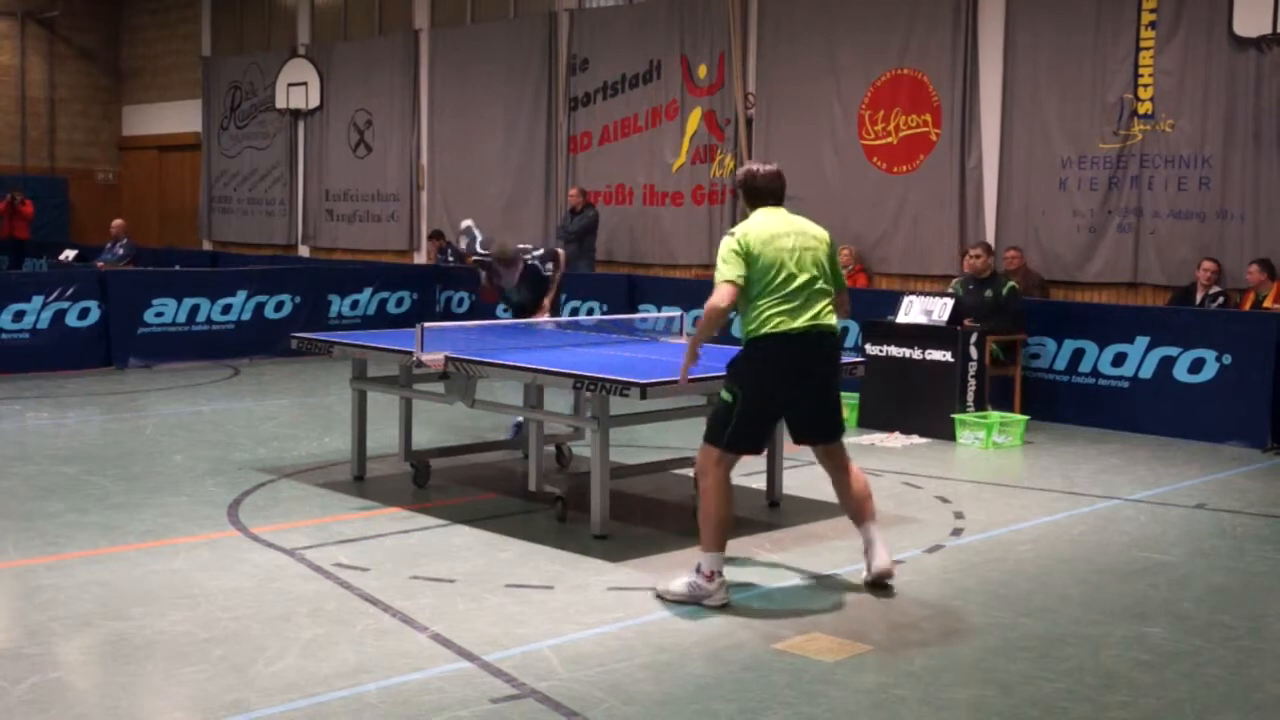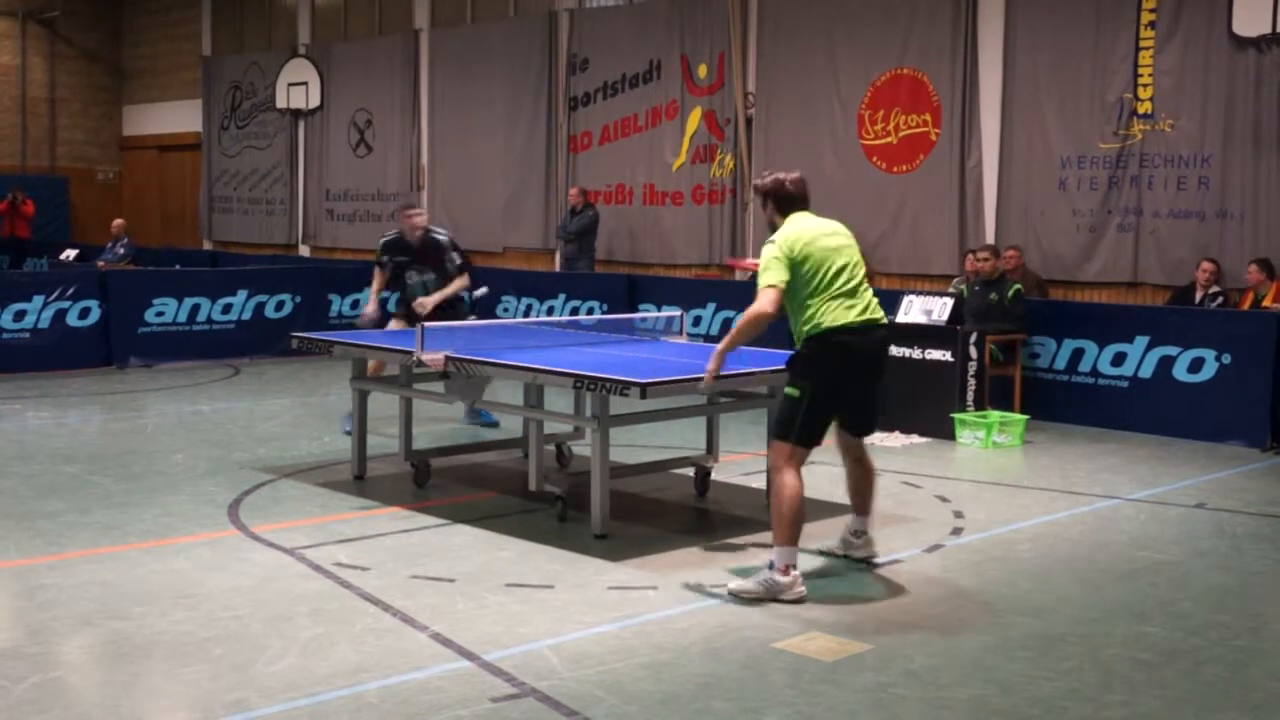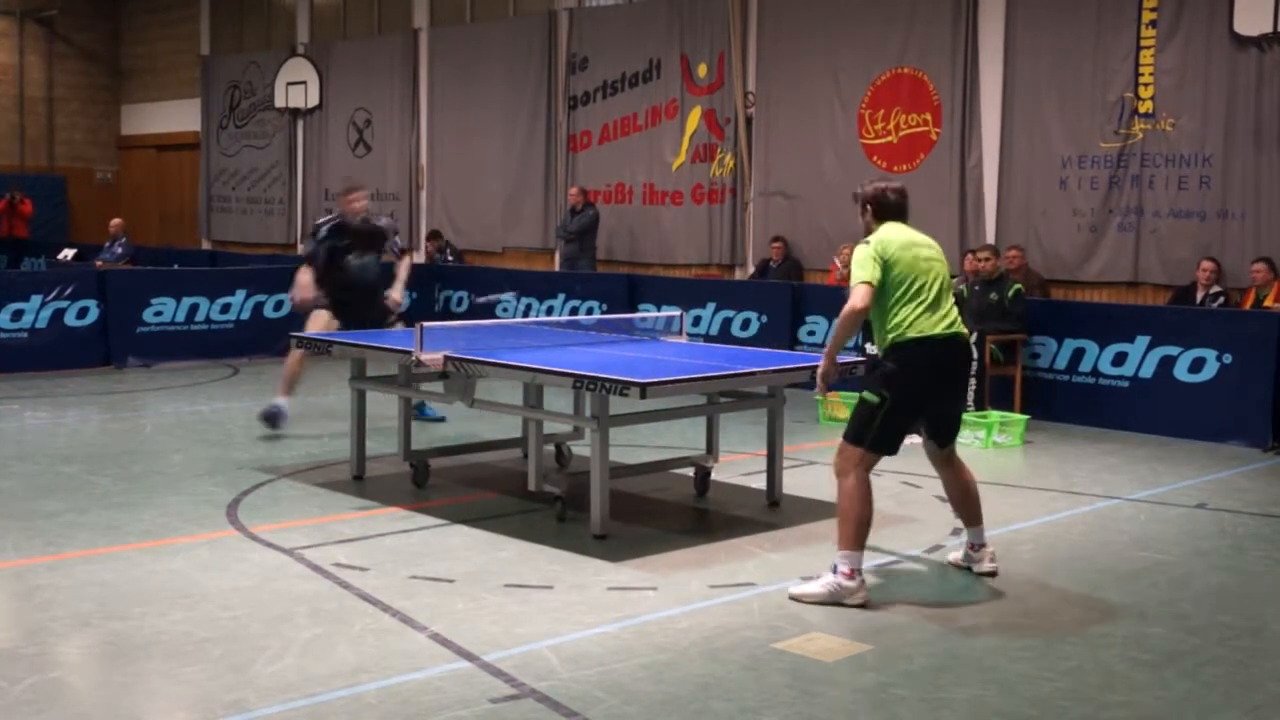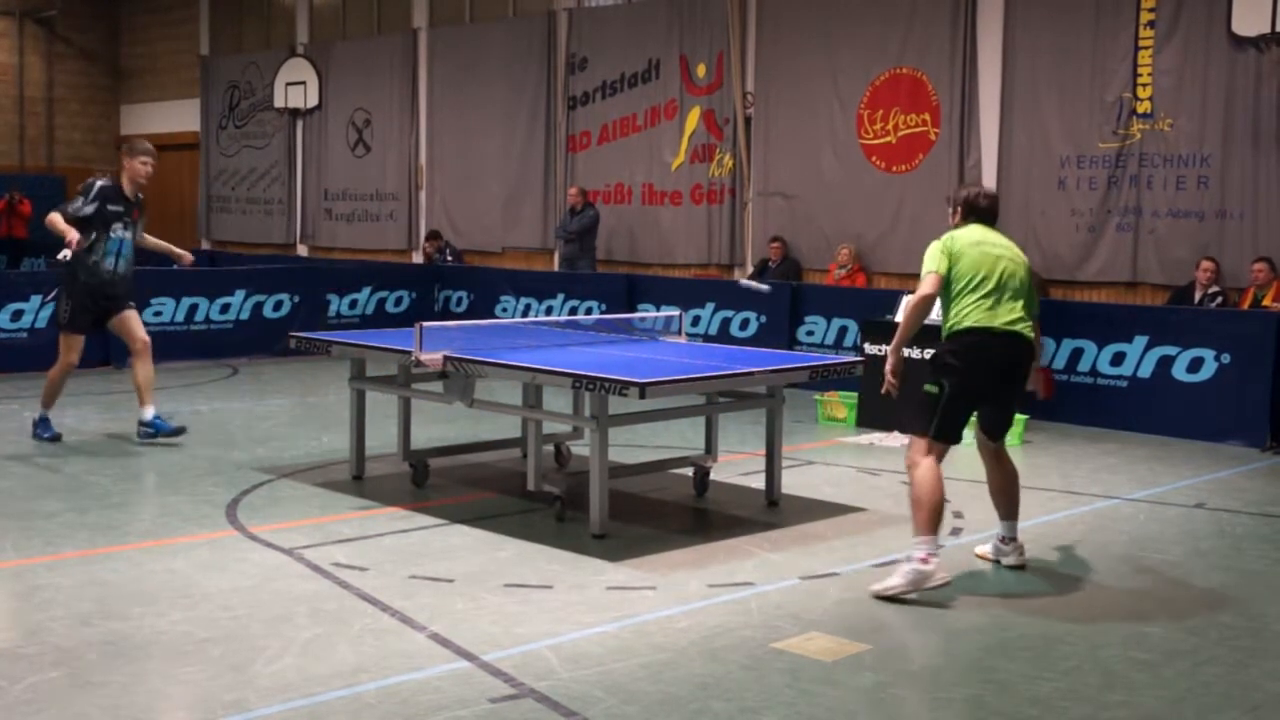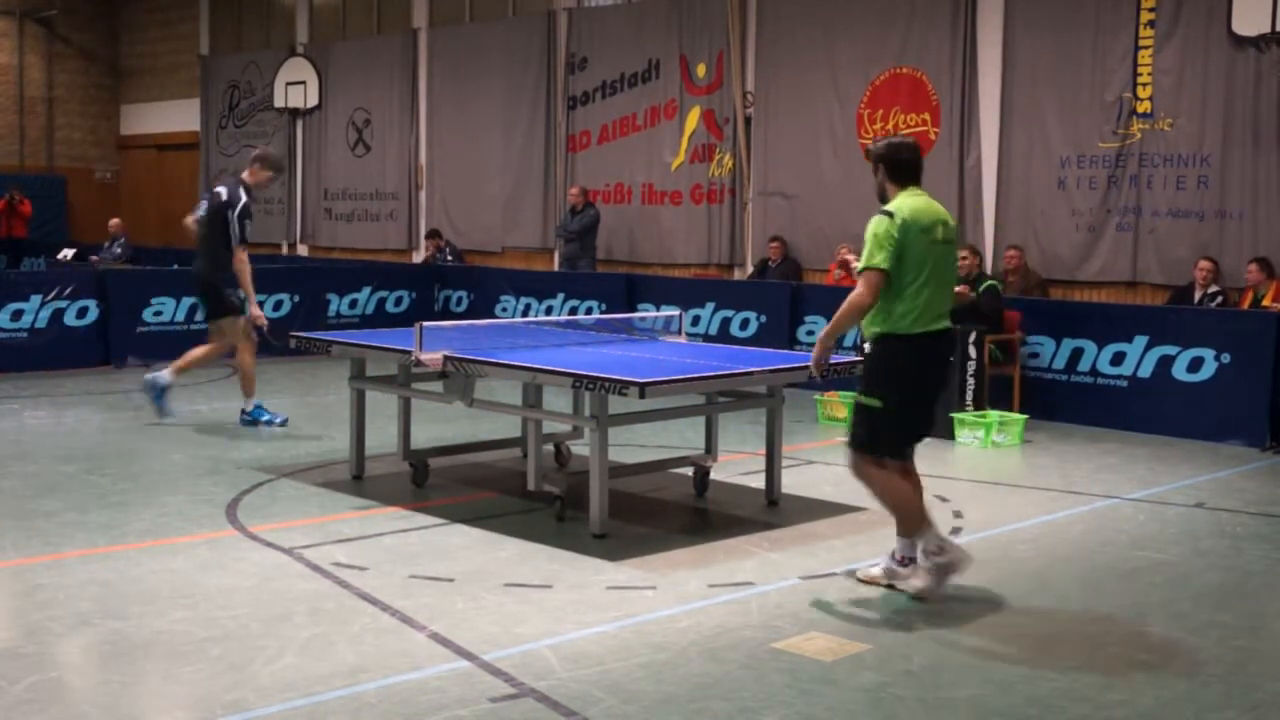
dt=1s
person 1, frame 1
left shoulder: (741, 236)
right shoulder: (819, 233)
left elbow: (720, 305)
right elbow: (843, 305)
left wrist: (692, 350)
left hip: (767, 354)
right hip: (821, 351)
left knee: (712, 462)
right knee: (835, 458)
left ankle: (710, 577)
right ankle: (876, 553)
person 1, frame 2
left shoulder: (781, 243)
right shoulder: (839, 229)
left elbow: (765, 309)
left wrist: (723, 350)
left hip: (829, 348)
right hip: (871, 339)
left knee: (783, 458)
right knee: (851, 443)
left ankle: (784, 573)
right ankle: (859, 537)
person 1, frame 3
left shoulder: (873, 245)
right shoulder: (929, 245)
left elbow: (859, 306)
left wrist: (829, 357)
left hip: (910, 357)
right hip: (954, 353)
left knee: (851, 462)
right knee: (943, 454)
left ankle: (848, 577)
right ankle: (978, 550)
person 1, frame 4
left shoulder: (948, 243)
right shoulder: (1016, 254)
left elbow: (926, 294)
right elbow: (1032, 322)
left wrist: (894, 351)
right wrist: (1034, 371)
left hip: (967, 348)
right hip: (1014, 351)
left knee: (922, 453)
right knee: (992, 445)
left ankle: (923, 560)
right ankle: (1008, 542)
person 1, frame 5
left shoulder: (890, 218)
right shoulder: (942, 218)
left elbow: (866, 296)
left wrist: (825, 338)
right wrist: (869, 267)
left hip: (899, 349)
right hip: (935, 346)
left knee: (868, 461)
right knee: (897, 457)
left ankle: (940, 551)
right ankle: (906, 562)
person 2, frame 1
left shoulder: (536, 260)
right shoulder: (483, 257)
left elbow: (560, 256)
right elbow: (467, 225)
left wrist: (548, 300)
left hip: (539, 305)
right hip: (518, 307)
left ankle: (526, 416)
person 2, frame 2
left shoulder: (441, 240)
right shoulder: (388, 244)
left elbow: (464, 278)
right elbow: (382, 271)
left wrist: (435, 298)
right wrist: (372, 301)
left hip: (445, 307)
right hip: (410, 306)
left ankle: (473, 407)
person 2, frame 3
left shoulder: (380, 228)
right shoulder: (327, 228)
left elbow: (403, 256)
right elbow: (308, 264)
left wrist: (398, 288)
right wrist: (302, 288)
left hip: (371, 300)
right hip: (335, 299)
right ankle: (280, 406)
person 2, frame 4
left shoulder: (138, 203)
right shoulder: (98, 189)
right elbow: (54, 217)
left wrist: (174, 251)
right wrist: (69, 232)
left hip: (115, 289)
right hip: (81, 287)
left knee: (142, 344)
right knee: (69, 361)
left ankle: (148, 419)
right ankle: (42, 419)
person 2, frame 5
left shoulder: (222, 190)
right shoulder: (240, 201)
left elbow: (191, 223)
right elbow: (239, 255)
right wrist: (251, 302)
left hip: (208, 273)
right hip: (217, 277)
left knee: (222, 345)
right knee: (245, 342)
left ankle: (161, 379)
right ankle: (251, 409)
